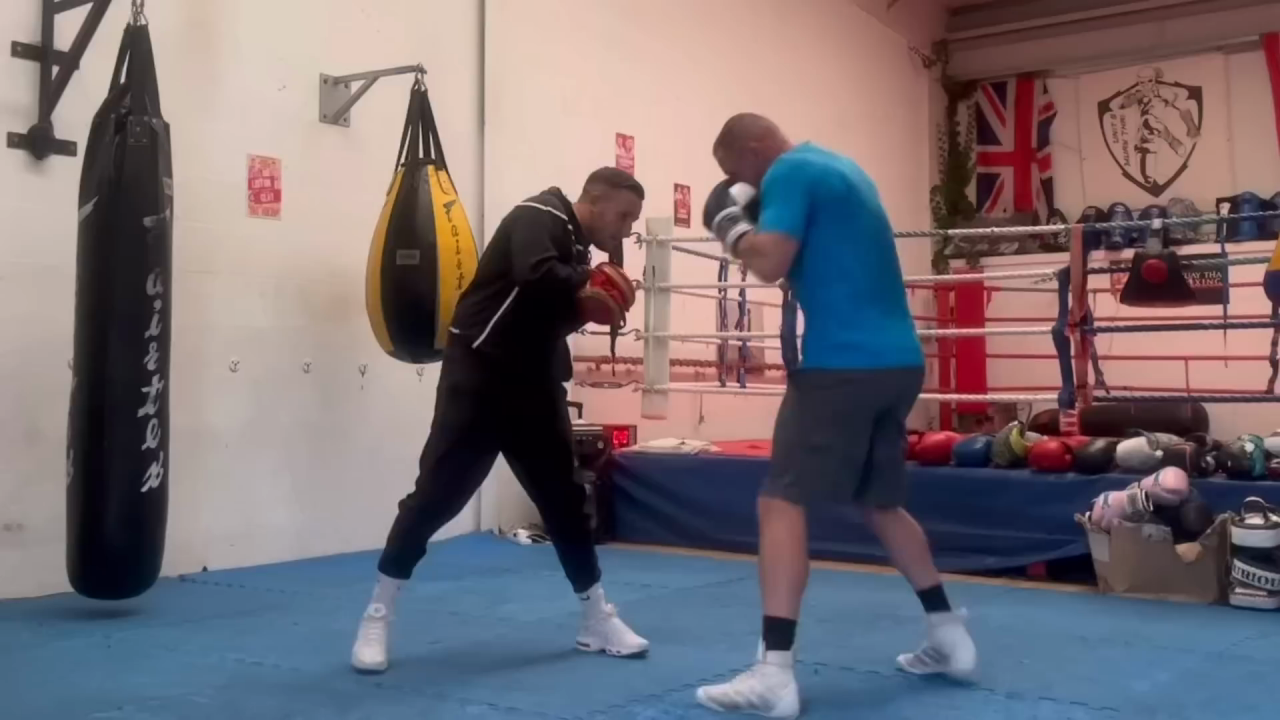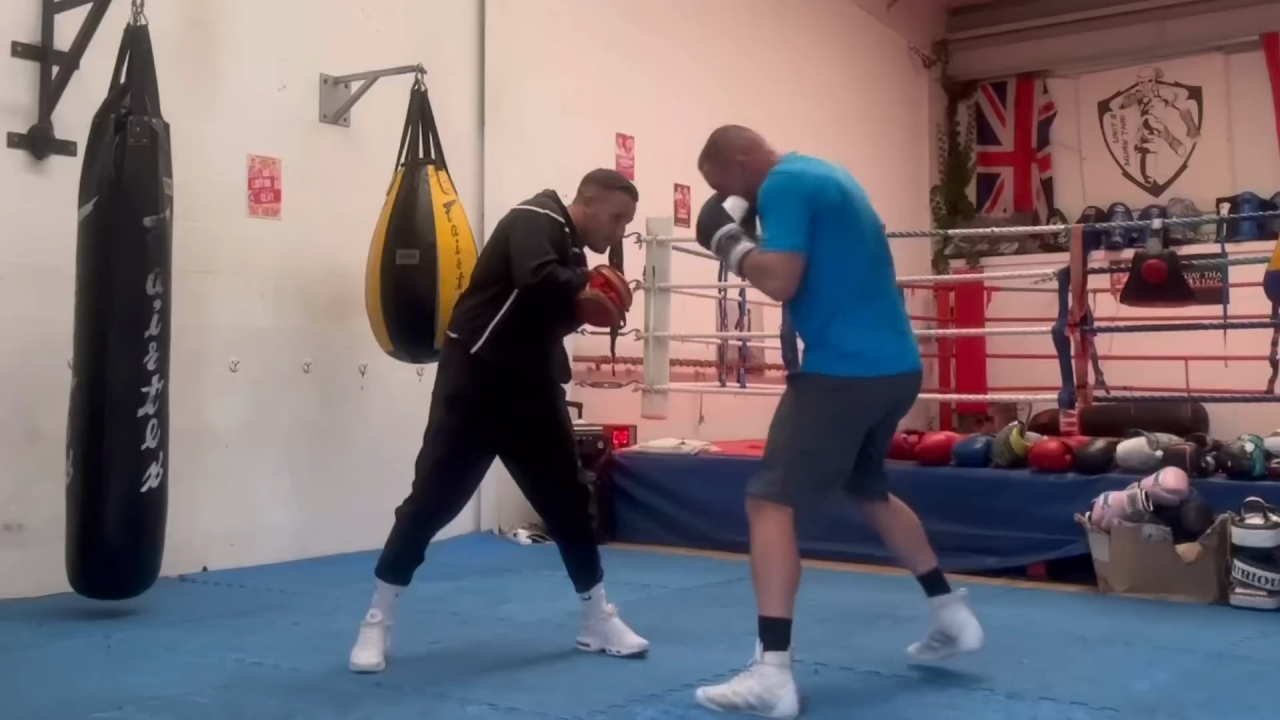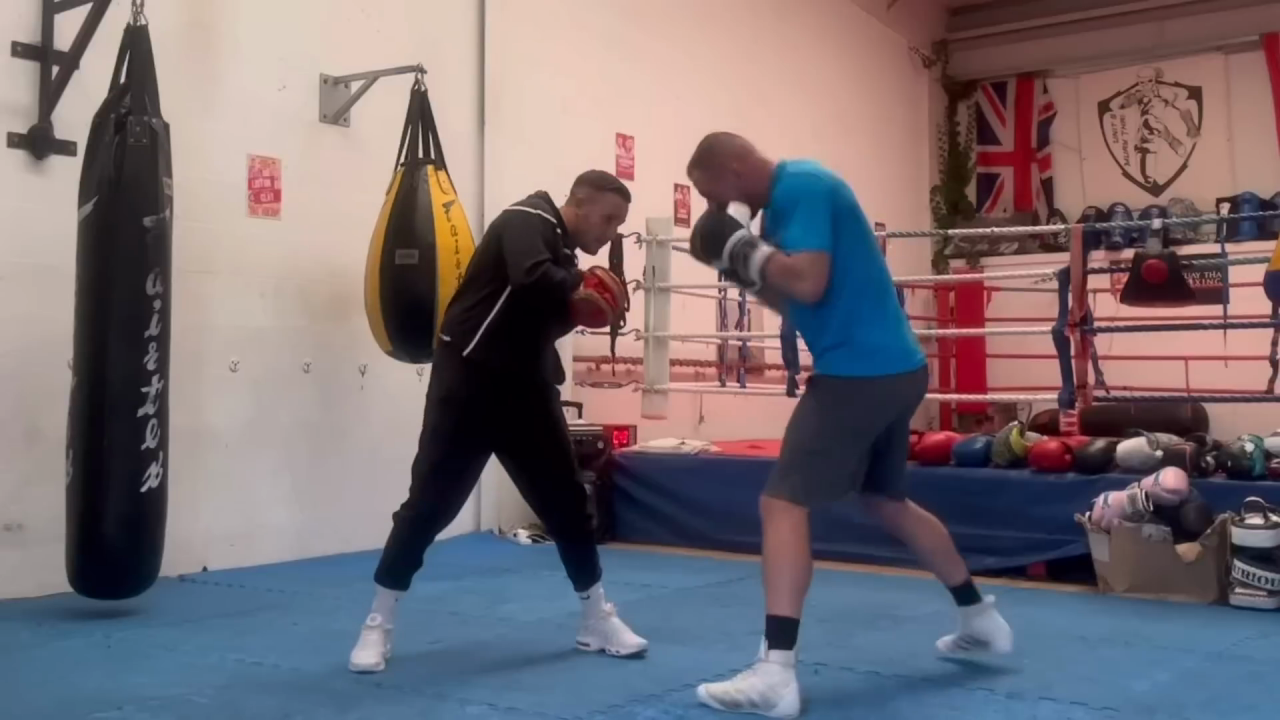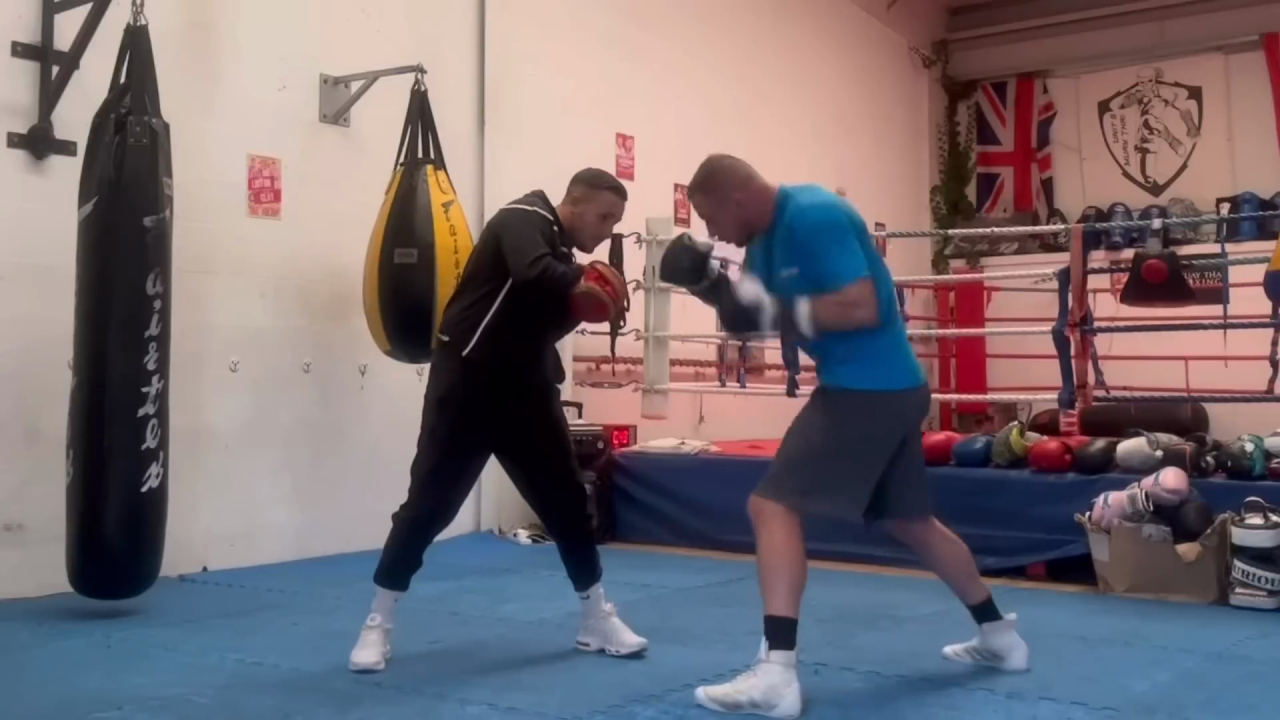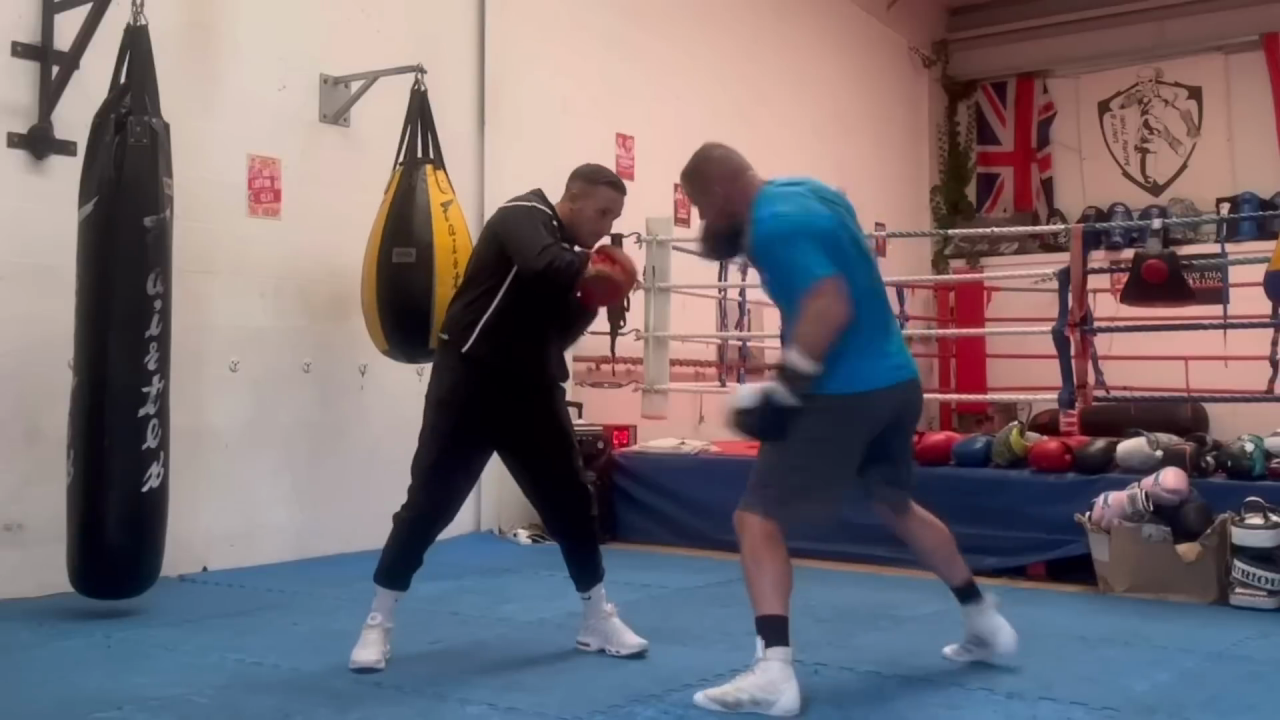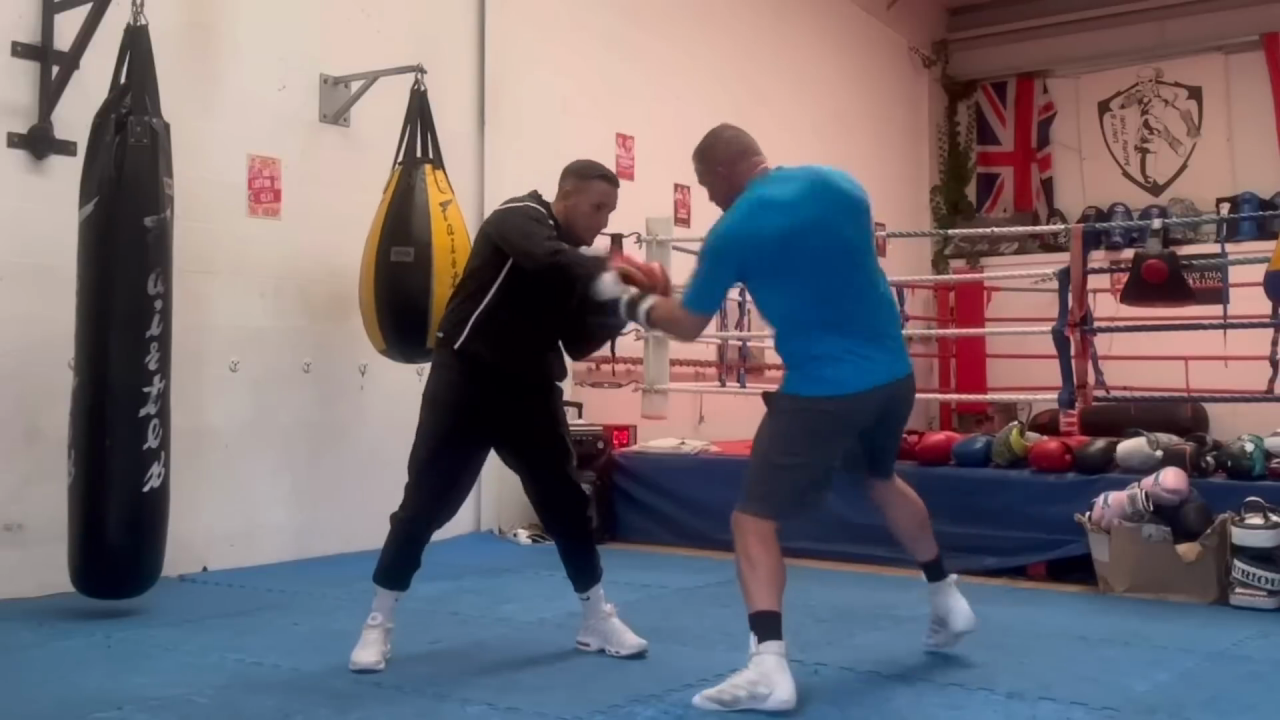
dt=0.1s
person 1, frame 1
left shoulder: (789, 172)
right shoulder: (839, 169)
left elbow: (770, 263)
left wrist: (729, 221)
right wrist: (747, 214)
left hip: (843, 365)
right hip: (901, 360)
left knee: (781, 502)
right knee: (881, 503)
right ankle: (947, 633)
person 1, frame 2
left shoulder: (785, 181)
right shoulder: (826, 176)
left elbow: (779, 282)
left wrist: (727, 238)
right wrist: (741, 232)
left hip: (843, 372)
right hip: (897, 366)
left knee: (769, 503)
right knee: (870, 492)
right ankle: (950, 613)
person 1, frame 3
left shoulder: (803, 187)
right shoulder: (778, 201)
left elbow: (806, 282)
right elbow: (781, 295)
left wrist: (743, 240)
right wrist: (731, 256)
left hip: (860, 373)
right hip: (896, 368)
left knee: (782, 502)
right knee: (887, 501)
left ankle: (775, 671)
right ankle: (980, 618)
person 1, frame 4
left shoulder: (816, 215)
right shoulder: (774, 230)
left elbow: (862, 308)
right elbow: (749, 317)
left wrist: (778, 310)
right wrist: (711, 282)
left hip: (868, 388)
right hip: (896, 387)
left knee: (773, 505)
right knee: (908, 519)
left ankle: (776, 671)
right ankle: (998, 634)
person 1, frame 5
left shoulder: (768, 225)
right shoulder: (808, 194)
left elbow: (832, 308)
left wrist: (784, 385)
right wrist: (732, 245)
left hip: (843, 392)
right hip: (898, 380)
left knee: (758, 518)
right knee: (894, 508)
left ankle: (774, 671)
right ankle: (985, 621)
person 1, frame 6
left shoulder: (738, 229)
right shoulder: (837, 184)
left elbow: (687, 323)
left wrist: (630, 303)
left hip: (823, 392)
right hip: (891, 374)
left knee: (754, 517)
right knee: (878, 478)
left ankle: (769, 666)
right ankle: (945, 598)
person 2, frame 1
left shoulder: (575, 247)
right shoulder: (539, 218)
right elbow: (537, 279)
left wrist: (588, 303)
right wrist: (587, 284)
left hip: (534, 384)
right hip: (479, 375)
left knee: (565, 499)
right knee: (438, 492)
left ankle: (597, 619)
right ankle: (377, 617)
person 2, frame 2
left shoulder: (571, 249)
right shoulder: (535, 221)
right elbow: (537, 282)
left wrist: (585, 304)
right wrist: (585, 286)
left hip: (532, 387)
right hip: (476, 378)
left knee: (568, 500)
right knee: (434, 497)
left ankle: (598, 619)
right ankle: (377, 621)
person 2, frame 3
left shoulder: (562, 252)
right shoulder: (526, 221)
right elbow: (532, 283)
left wrist: (577, 306)
right wrist: (578, 287)
left hip: (527, 389)
right hip: (470, 381)
left knee: (566, 500)
right knee: (431, 501)
left ankle: (597, 619)
right ankle: (378, 625)
person 2, frame 4
left shoulder: (561, 252)
right shoulder: (524, 220)
right elbow: (533, 278)
left wrist: (578, 303)
right wrist: (579, 280)
left hip: (527, 389)
right hip: (469, 381)
left knee: (566, 500)
right knee: (430, 502)
left ankle: (597, 618)
right ankle: (377, 624)
person 2, frame 5
left shoulder: (570, 257)
right shoulder: (523, 218)
right elbow: (543, 267)
left wrist: (588, 302)
right wrist: (591, 268)
left hip: (532, 389)
right hip: (471, 381)
left knee: (571, 500)
right knee: (430, 503)
left ankle: (598, 619)
right ankle: (378, 625)
person 2, frame 6
left shoulder: (574, 261)
right shoulder: (518, 219)
left elbow: (579, 340)
right elbow: (548, 261)
left wrist: (615, 308)
right wrist: (609, 273)
left hip: (530, 389)
right hip: (467, 381)
left knee: (567, 501)
right knee: (427, 502)
left ankle: (598, 619)
right ankle: (378, 624)
